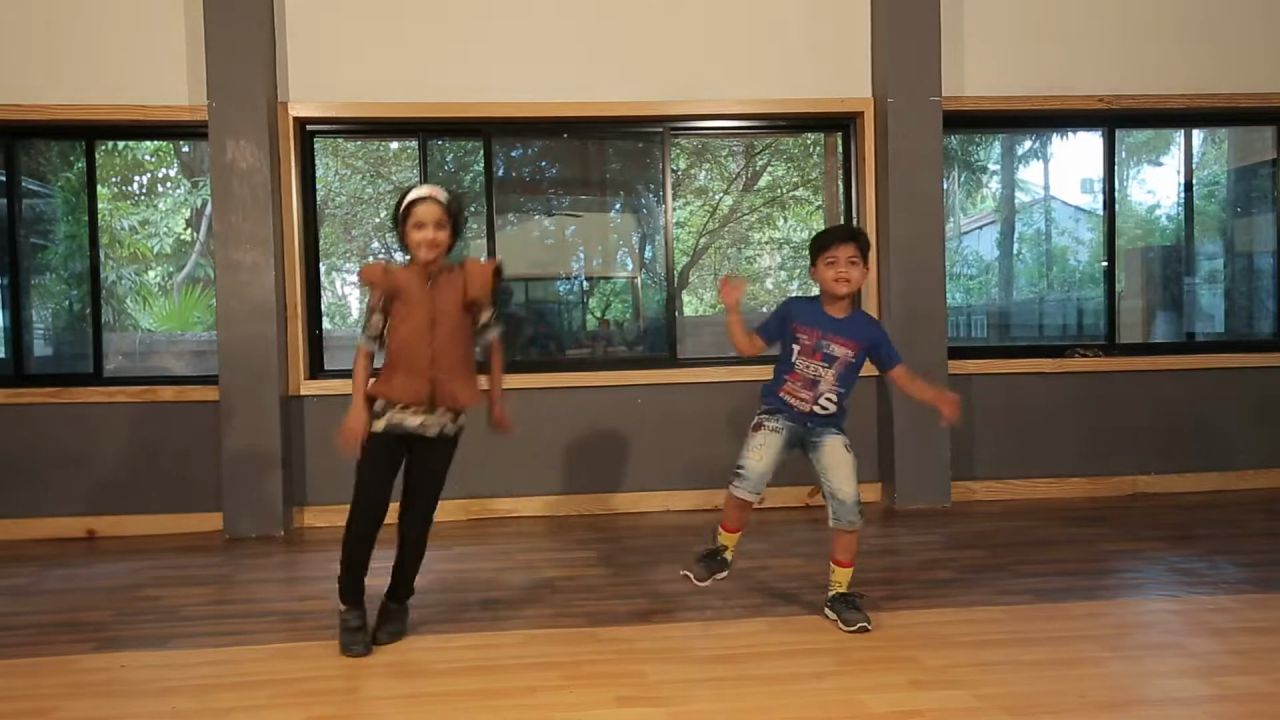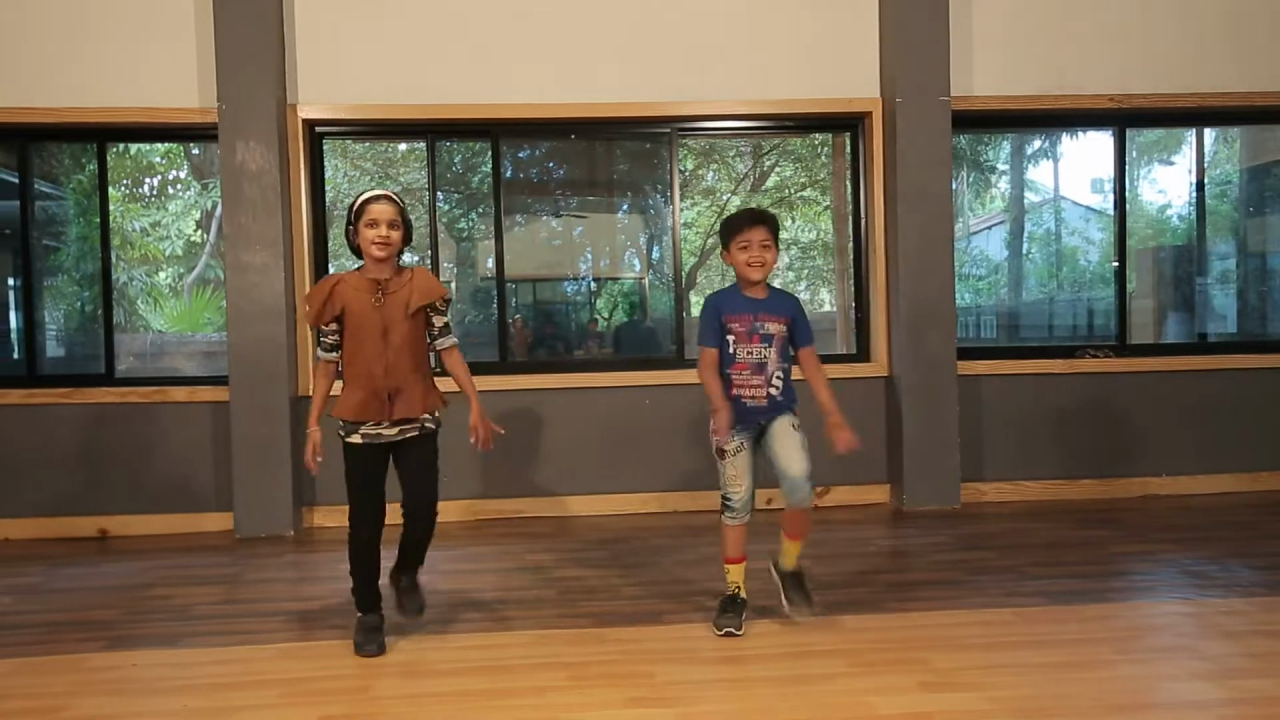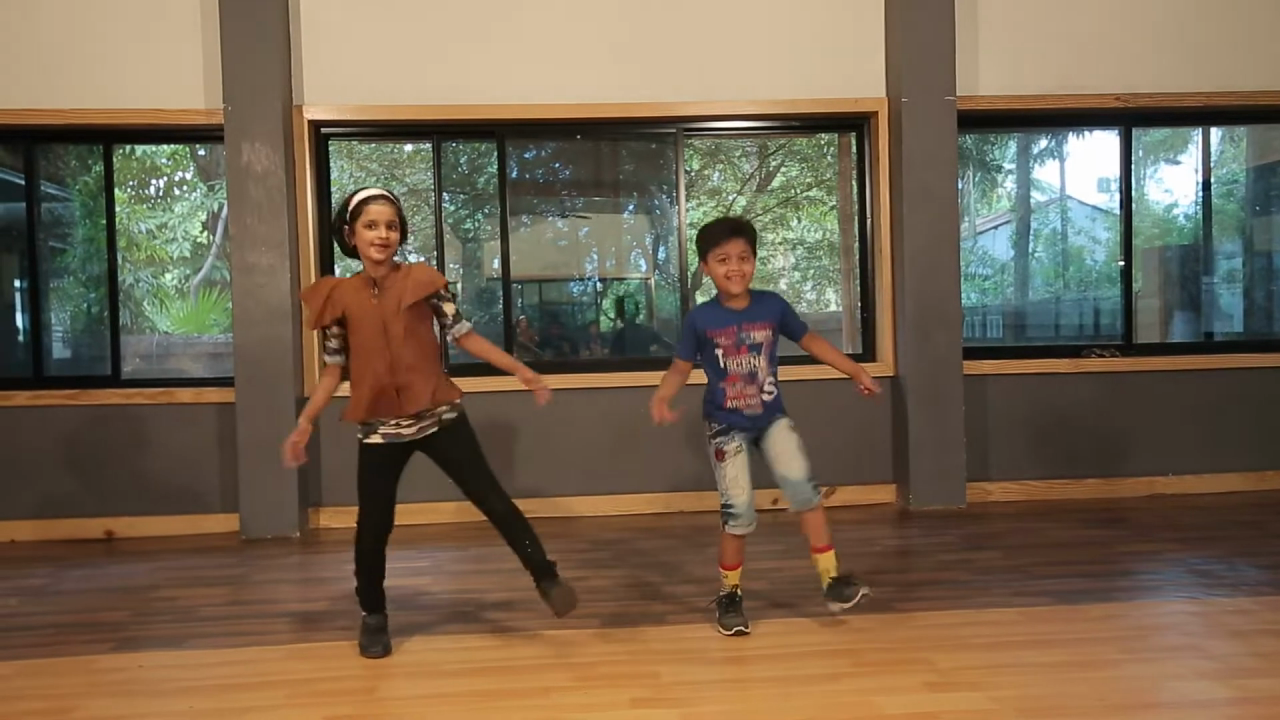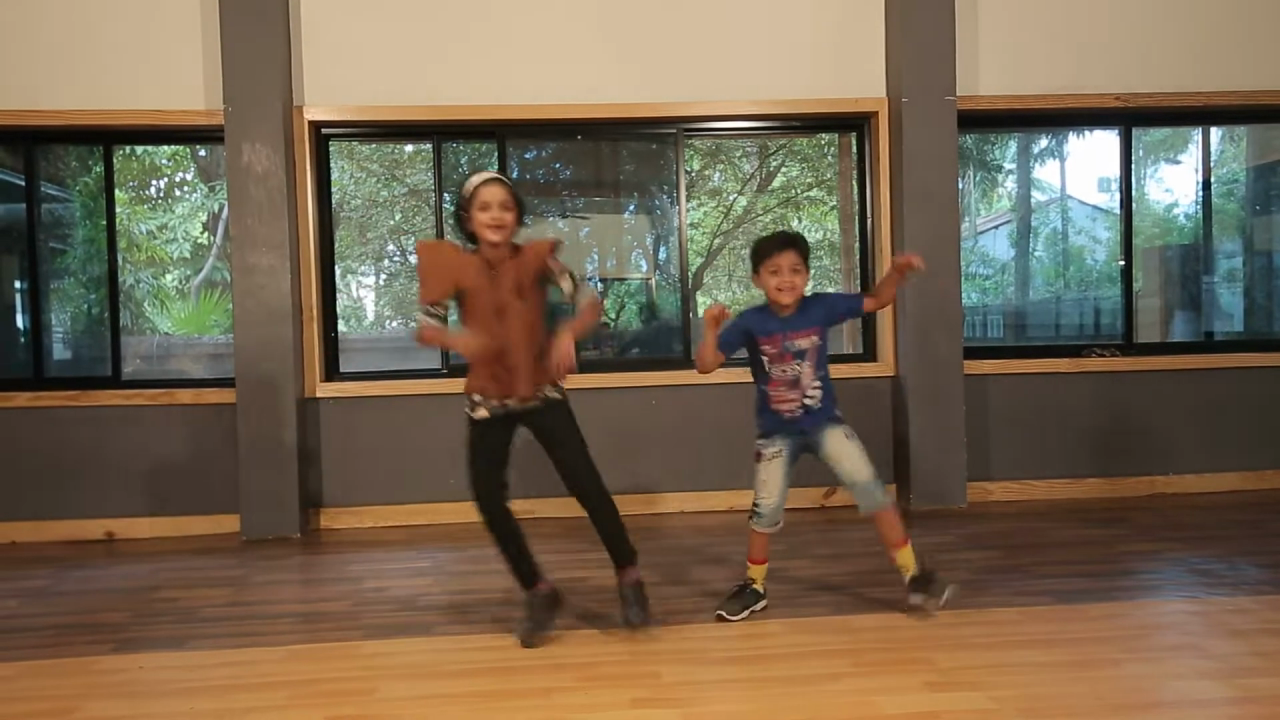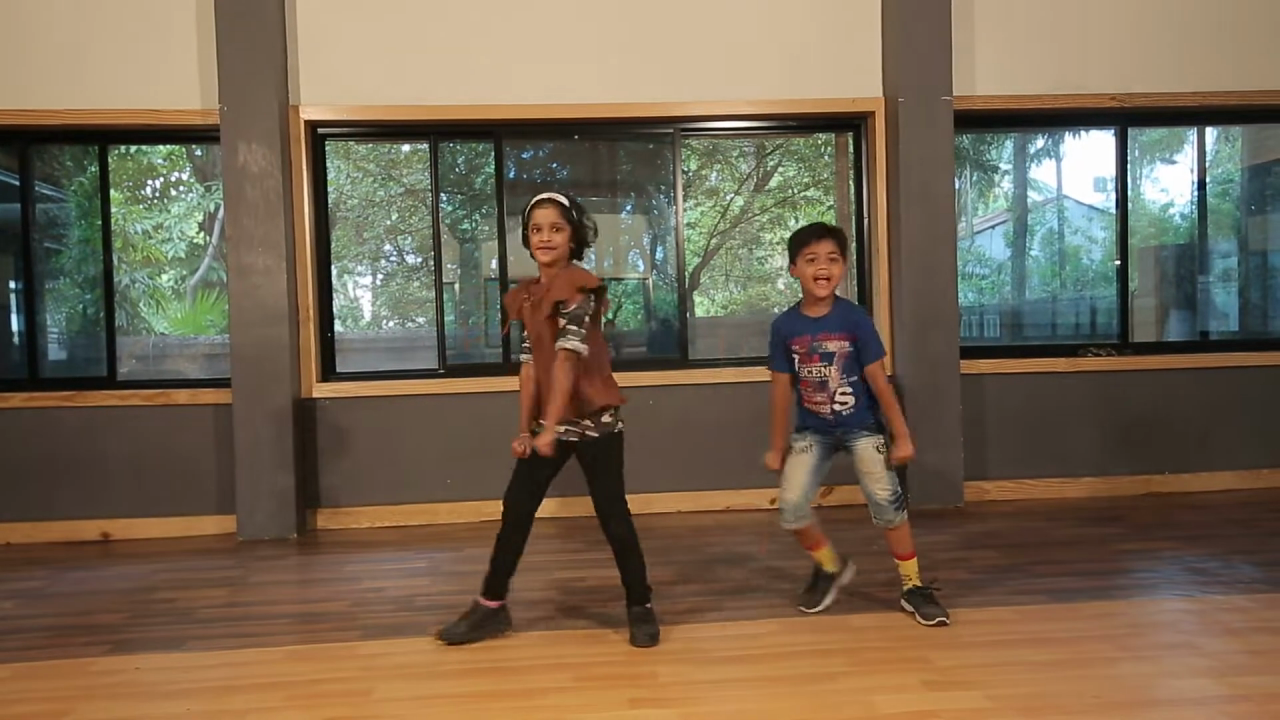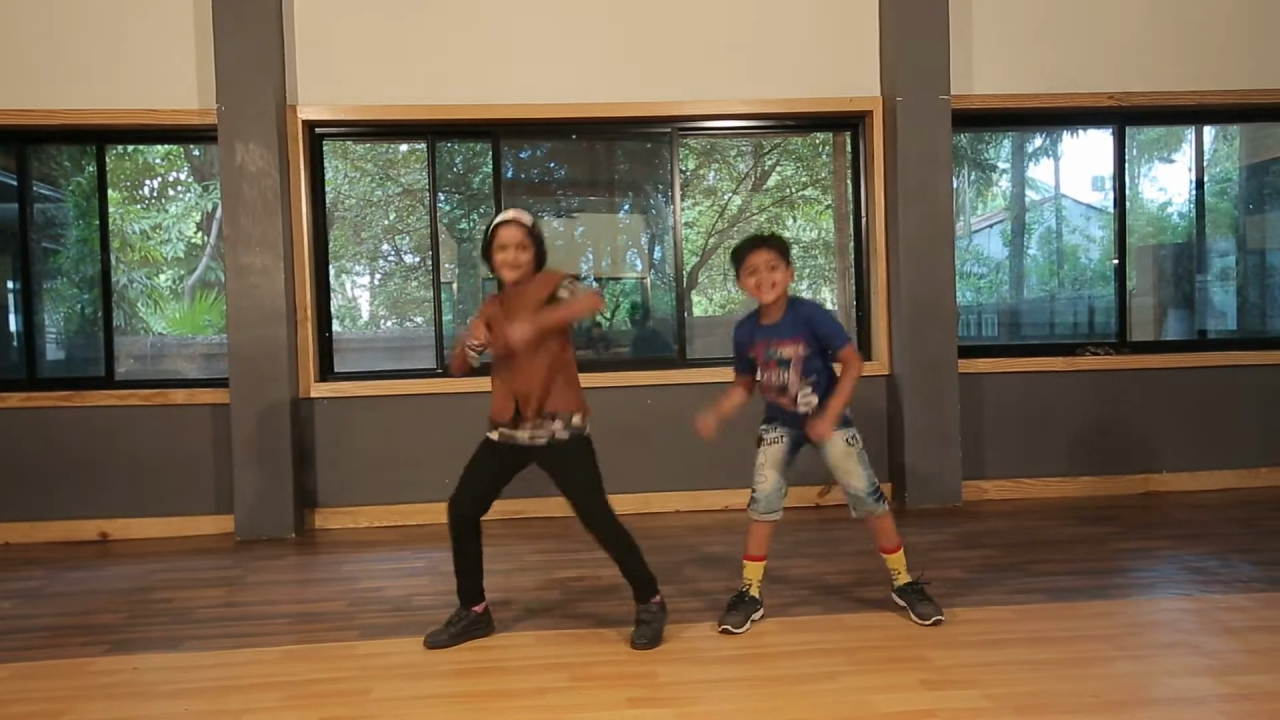
dt=0.4s
person 1, frame 1
left shoulder: (471, 281)
right shoulder: (388, 282)
left elbow: (490, 342)
right elbow: (367, 346)
left wrist: (495, 398)
right wrist: (357, 407)
left hip: (442, 418)
right hip: (389, 411)
left knee: (416, 518)
right knee: (366, 511)
left ankle: (397, 601)
right ankle: (351, 608)
person 1, frame 2
left shoulder: (423, 287)
right shoulder: (338, 292)
left elbow: (447, 349)
right elbow: (327, 361)
left wrist: (475, 404)
right wrist: (313, 425)
left hip: (415, 418)
right hip: (361, 423)
left knee: (422, 511)
right knee: (365, 521)
left ankle: (407, 574)
right ankle: (368, 613)
person 1, frame 3
left shoulder: (423, 281)
right shoulder: (338, 295)
left elbow: (464, 335)
right elbow: (335, 367)
left wrist: (519, 369)
right wrist: (305, 422)
left hip: (438, 413)
right hip: (379, 425)
left knee: (492, 499)
right knee: (373, 525)
left ankle: (545, 575)
right ankle: (373, 615)
person 1, frame 4
left shoulder: (537, 258)
right shoulder: (454, 265)
left elbow: (589, 303)
right elbow: (426, 329)
left wrist: (569, 333)
right wrist: (457, 339)
left hip: (542, 393)
right hip: (488, 400)
left knee: (585, 485)
right knee: (489, 499)
left ankle: (629, 576)
right ankle: (539, 593)
person 1, frame 5
left shoulder: (577, 286)
right shoulder: (526, 296)
left elbow: (567, 356)
right elbow: (529, 364)
left wrist: (552, 426)
right wrist: (524, 428)
left hip: (595, 420)
right hip: (545, 418)
left knee: (612, 513)
right knee: (516, 507)
left ankle: (640, 606)
right ankle: (491, 606)
person 1, frame 6
left shoulder: (550, 288)
right shoulder: (491, 310)
left elbow: (592, 301)
right elbow: (460, 364)
left wrist: (535, 325)
right wrist: (468, 343)
left hip: (561, 428)
right hip: (509, 430)
left knee: (599, 518)
right knee: (462, 509)
left ankle: (649, 602)
right ankle: (474, 611)
person 2, frame 1
left shoulder: (868, 329)
right shoulder: (793, 310)
left elbow: (900, 376)
right elbow: (749, 347)
left wrist: (935, 396)
right wrist: (732, 309)
left hip: (826, 428)
right hip: (777, 414)
left knee: (847, 508)
right knee: (747, 480)
left ankle: (839, 594)
right ankle: (721, 550)
person 2, frame 2
left shoulder: (788, 305)
right shoulder: (717, 305)
left elbow: (809, 363)
right elbow: (707, 363)
left wrist: (835, 418)
right wrist: (720, 409)
left hip: (778, 412)
right hip: (735, 417)
left knee: (799, 488)
right knee: (736, 503)
left ankle: (788, 569)
right ankle: (734, 593)
person 2, frame 3
left shoulder: (772, 306)
right shoulder: (700, 319)
left elbow: (810, 340)
right elbow: (680, 368)
left wrist: (857, 372)
right wrist: (660, 400)
left hip: (772, 417)
right hip: (727, 425)
left knee: (802, 489)
right knee: (739, 511)
left ankle: (831, 579)
right ankle: (730, 594)
person 2, frame 4
left shoulder: (820, 307)
right shoulder: (750, 323)
left elbow: (878, 300)
right elbow: (705, 365)
left wrist: (897, 272)
right wrist: (711, 329)
left hip: (825, 422)
right hip: (777, 431)
left knee: (870, 490)
right knee: (766, 511)
left ankle: (915, 576)
right ankle: (752, 588)
person 2, frame 5
left shoulder: (854, 317)
right shoulder: (784, 326)
left elbow: (878, 378)
right elbow: (781, 388)
left wrist: (902, 435)
right wrist: (777, 444)
left hip: (862, 425)
right hip: (811, 430)
left knee: (887, 505)
right knee: (792, 508)
left ankle: (913, 587)
right ankle: (830, 567)
person 2, frame 6
left shoulder: (810, 314)
right shoulder: (745, 331)
left elbow: (853, 363)
right elbow: (744, 386)
left wrist: (830, 415)
right wrist: (715, 414)
left hip: (828, 420)
right hip: (779, 423)
left knee: (867, 495)
right knee: (763, 501)
left ankle: (903, 584)
right ankle: (750, 594)
